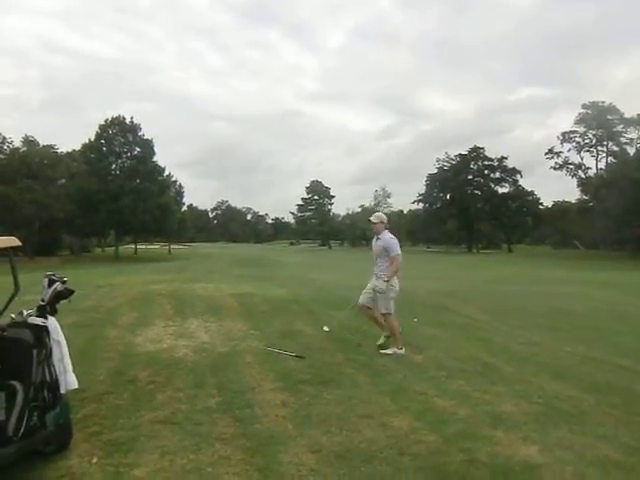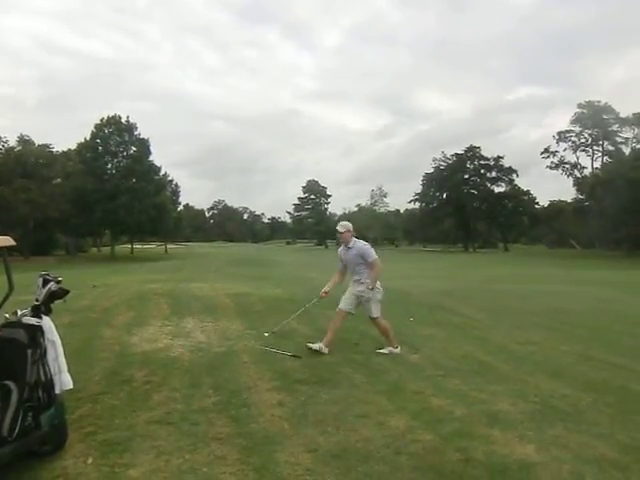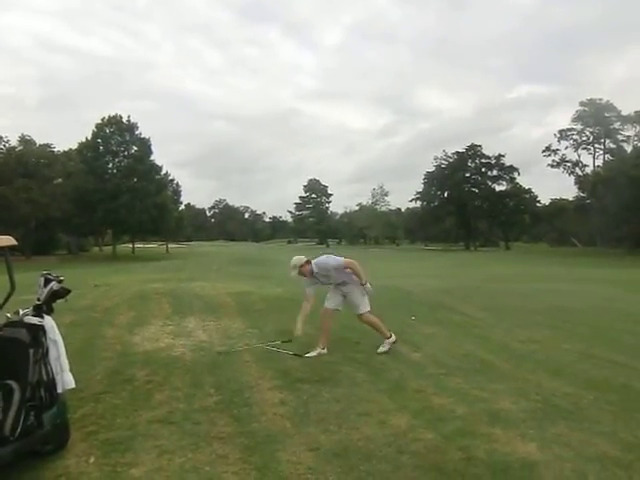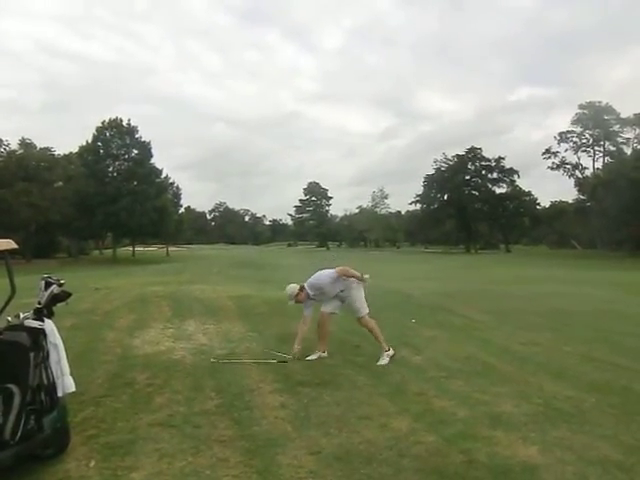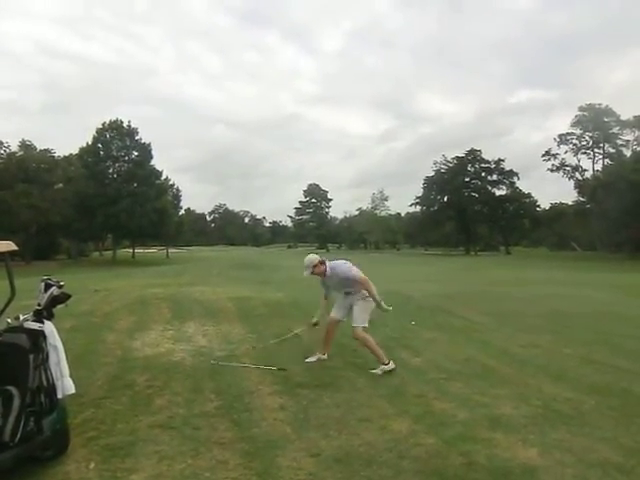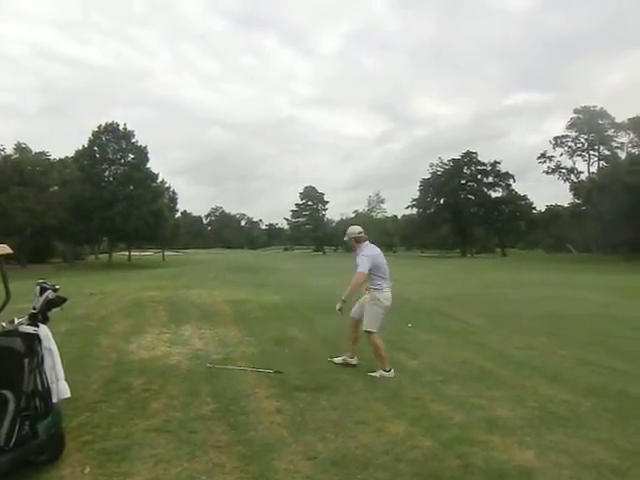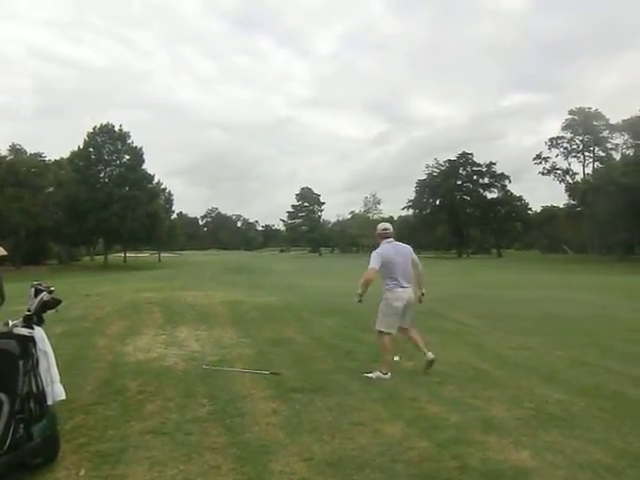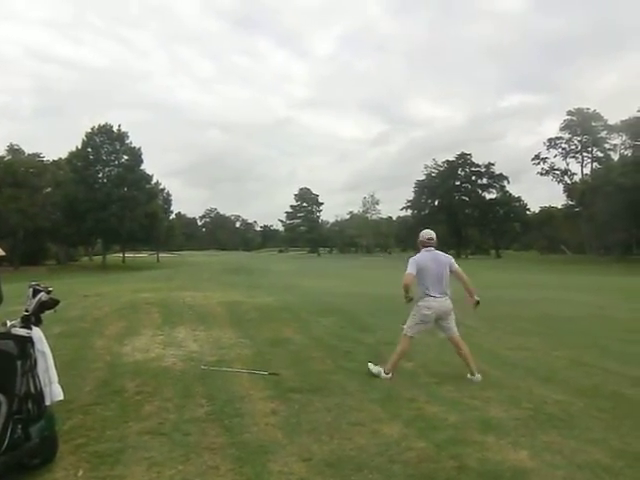
dt=0.3s
person 1, frame 1
left shoulder: (390, 240)
right shoulder: (376, 240)
left elbow: (397, 262)
left wrist: (385, 281)
right wrist: (374, 278)
left hip: (387, 281)
right hip: (376, 279)
left knee: (387, 314)
right knee: (364, 305)
left ankle: (398, 347)
right ankle: (386, 331)
person 1, frame 2
left shoulder: (363, 246)
right shoulder: (341, 251)
left elbow: (377, 266)
right elbow: (340, 273)
left wrist: (371, 288)
right wrist: (327, 288)
left hip: (369, 286)
right hip: (354, 286)
left knee: (375, 318)
right knee: (340, 313)
left ankle: (394, 346)
right ankle: (324, 345)
person 1, frame 3
left shoulder: (325, 262)
right shoulder: (310, 278)
left elbow: (352, 263)
right elbow: (307, 302)
left wrist: (364, 283)
right wrist: (299, 324)
left hip: (353, 282)
right hip: (337, 286)
left knee: (363, 316)
right knee: (326, 312)
left ankle: (388, 337)
right ankle: (322, 347)
person 1, frame 4
left shoulder: (318, 281)
right shoulder: (308, 298)
left elbow: (343, 269)
right elbow: (304, 323)
left wrist: (361, 277)
right wrist: (297, 346)
left hip: (351, 287)
left knee: (363, 319)
right knee: (323, 317)
left ankle: (386, 350)
right ankle: (322, 350)
person 1, frame 5
left shoulder: (342, 268)
right shoulder: (324, 277)
left elbow: (365, 281)
right elbow: (326, 297)
left wrist: (379, 302)
right wrist: (317, 317)
left hip: (363, 296)
left knee: (358, 332)
right knee: (331, 322)
left ankle: (386, 363)
right ankle: (322, 353)
person 1, frame 6
left shoulder: (364, 255)
right shoulder: (371, 249)
left elbow: (357, 280)
left wrist: (343, 300)
left hip: (379, 296)
right hip: (373, 293)
left knee: (371, 333)
right knee: (354, 319)
left ankle: (386, 369)
right ankle: (350, 357)
person 1, frame 7
left shoulder: (379, 253)
right shoulder: (406, 248)
left elbow: (368, 277)
right elbow: (418, 268)
left wrist: (360, 293)
right wrist: (421, 289)
left hip: (393, 295)
right hip: (408, 293)
left knee: (384, 333)
right knee: (404, 328)
left ankle: (384, 371)
right ankle: (427, 354)
person 1, frame 8
left shoulder: (416, 259)
right shoulder: (446, 258)
left elbow: (406, 282)
right elbow: (463, 277)
left wrist: (407, 295)
right wrist: (473, 296)
left hip: (426, 305)
right hip: (445, 304)
left knee: (406, 337)
right knee: (455, 338)
left ankle: (386, 371)
right ankle: (474, 373)
